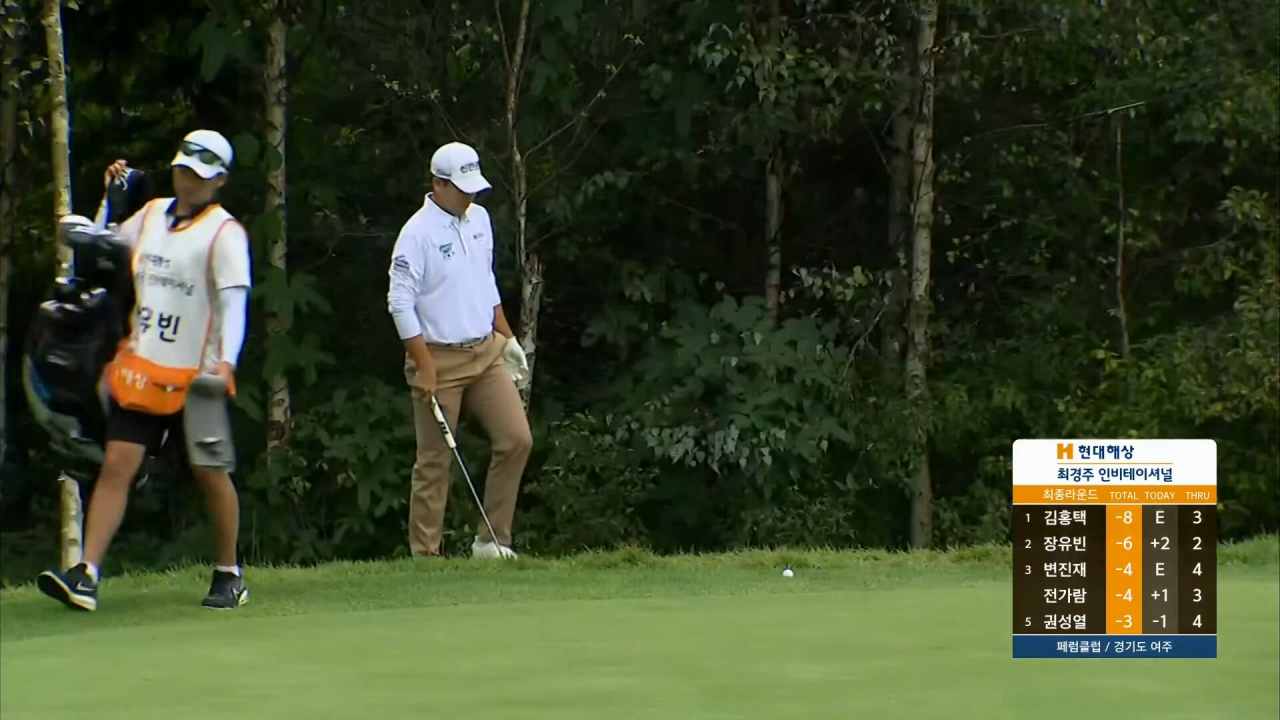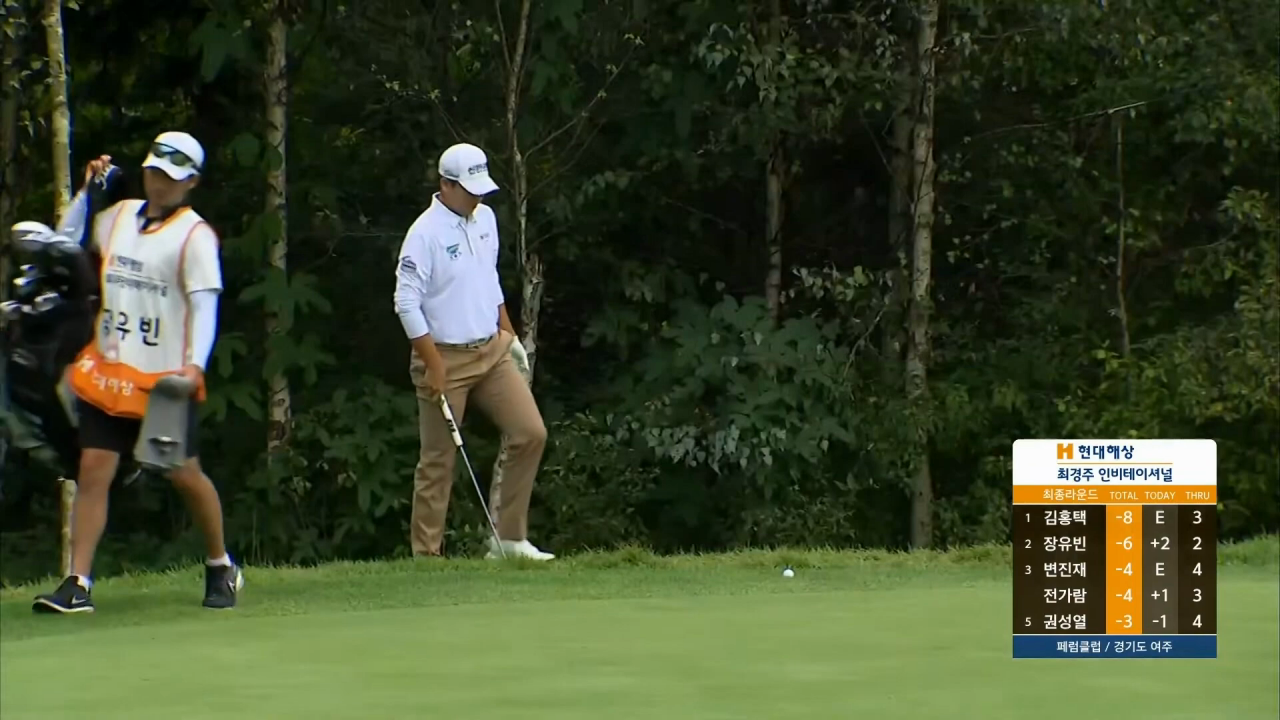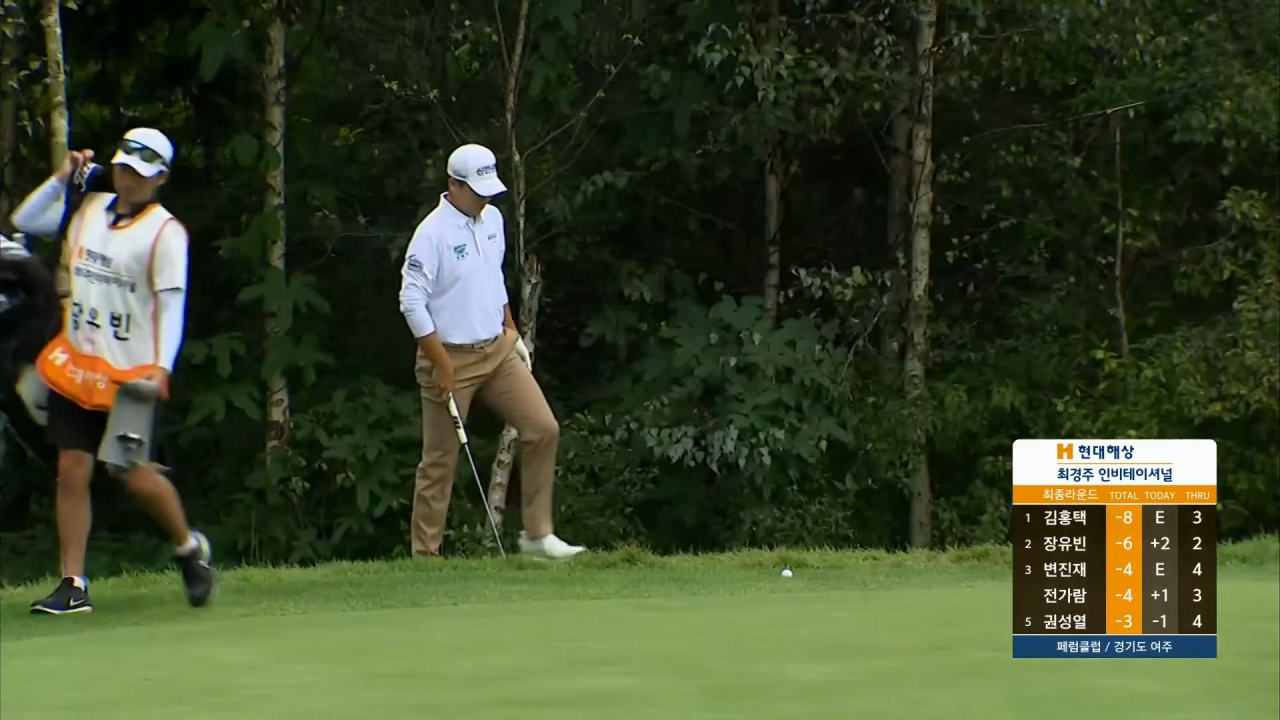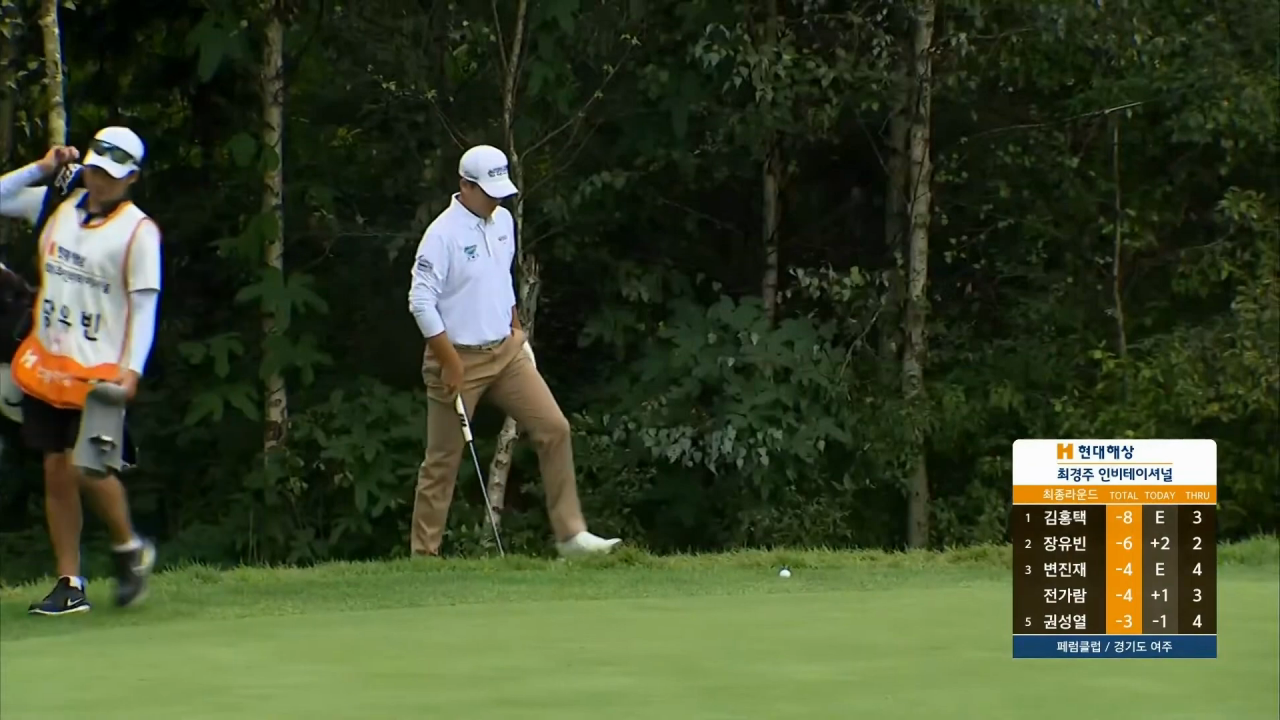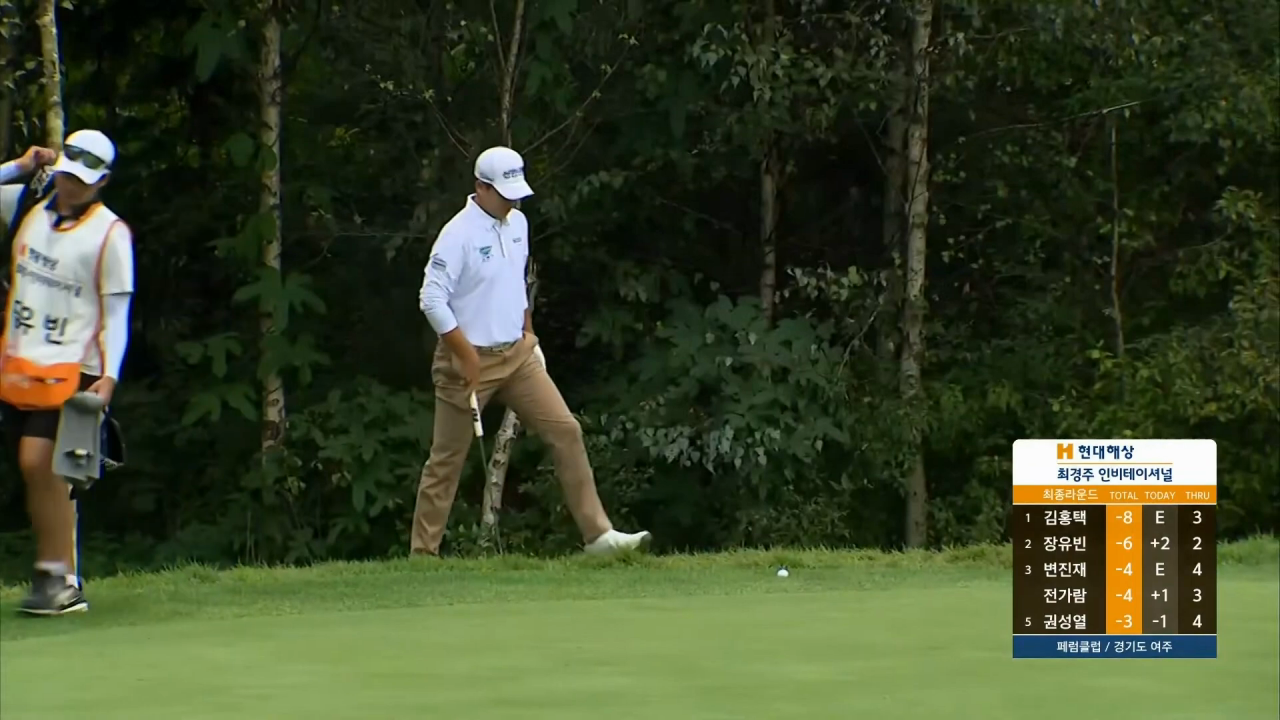
dt=0.1s
person 1, frame 1
left shoulder: (224, 231)
right shoulder: (151, 215)
left elbow: (233, 303)
left wrist: (226, 362)
right wrist: (110, 190)
left hip: (191, 373)
right hip: (139, 367)
left knee: (208, 471)
right knee: (116, 467)
left ankle: (228, 573)
right ankle: (84, 575)
person 1, frame 2
left shoulder: (195, 233)
right shoulder: (122, 214)
left elbow: (204, 307)
left wrist: (195, 366)
right wrist: (90, 187)
left hip: (167, 377)
right hip: (109, 373)
left knee: (184, 474)
right knee: (92, 471)
left ankle: (221, 566)
right ankle: (77, 584)
person 1, frame 3
left shoulder: (165, 230)
right shoulder: (85, 207)
left elbow: (171, 305)
right elbow: (24, 221)
left wrist: (162, 366)
right wrist: (62, 177)
left hip: (130, 371)
right hip: (74, 365)
left knee: (135, 473)
right knee: (71, 471)
left ankle: (189, 546)
right ankle: (73, 583)
person 1, frame 4
left shoulder: (139, 230)
right shoulder: (60, 203)
left elbow: (144, 307)
left wrist: (133, 370)
right wrist: (43, 169)
left hip: (100, 371)
right hip: (47, 366)
left knee: (84, 467)
right knee: (55, 472)
left ankle: (129, 548)
right ankle: (69, 584)
person 1, frame 5
left shoulder: (109, 232)
left elbow: (115, 311)
left wrist: (109, 374)
left hip: (68, 368)
right knee: (40, 466)
left ankle: (52, 570)
right ankle: (66, 582)
person 2, frame 1
left shoulder: (480, 218)
right shoulder: (418, 232)
right elbow: (400, 304)
left wrist: (507, 336)
right wrist: (424, 366)
left hip: (486, 351)
right hip: (439, 359)
left knee: (516, 439)
right knee: (436, 461)
left ankle: (492, 540)
right ankle: (425, 555)
person 2, frame 2
left shoulder: (486, 218)
right shoulder: (425, 232)
right elbow: (407, 303)
left wrist: (510, 334)
right wrist: (433, 365)
left hip: (492, 350)
right hip: (446, 358)
left knee: (530, 433)
right knee: (439, 460)
left ankle: (510, 538)
right ankle: (427, 555)
person 2, frame 3
left shoulder: (493, 218)
right shoulder: (432, 232)
right elbow: (411, 302)
left wrist: (513, 334)
right wrist: (441, 363)
left hip: (496, 350)
right hip: (450, 357)
left knee: (543, 429)
right knee: (441, 459)
left ankle: (538, 534)
right ankle: (423, 554)
person 2, frame 4
left shoulder: (504, 220)
right shoulder: (443, 232)
right elbow: (421, 301)
left wrist: (519, 333)
right wrist: (450, 362)
left hip: (506, 351)
right hip: (460, 358)
left knee: (555, 429)
right knee: (443, 460)
left ankle: (570, 533)
right ankle: (424, 554)
person 2, frame 5
left shoulder: (518, 223)
right shoulder: (459, 232)
right elbow: (431, 298)
left wrist: (530, 339)
right wrist: (464, 352)
left hip: (516, 354)
right hip: (466, 360)
left knee: (566, 431)
right knee: (447, 459)
left ankle: (599, 535)
right ankle: (424, 553)
